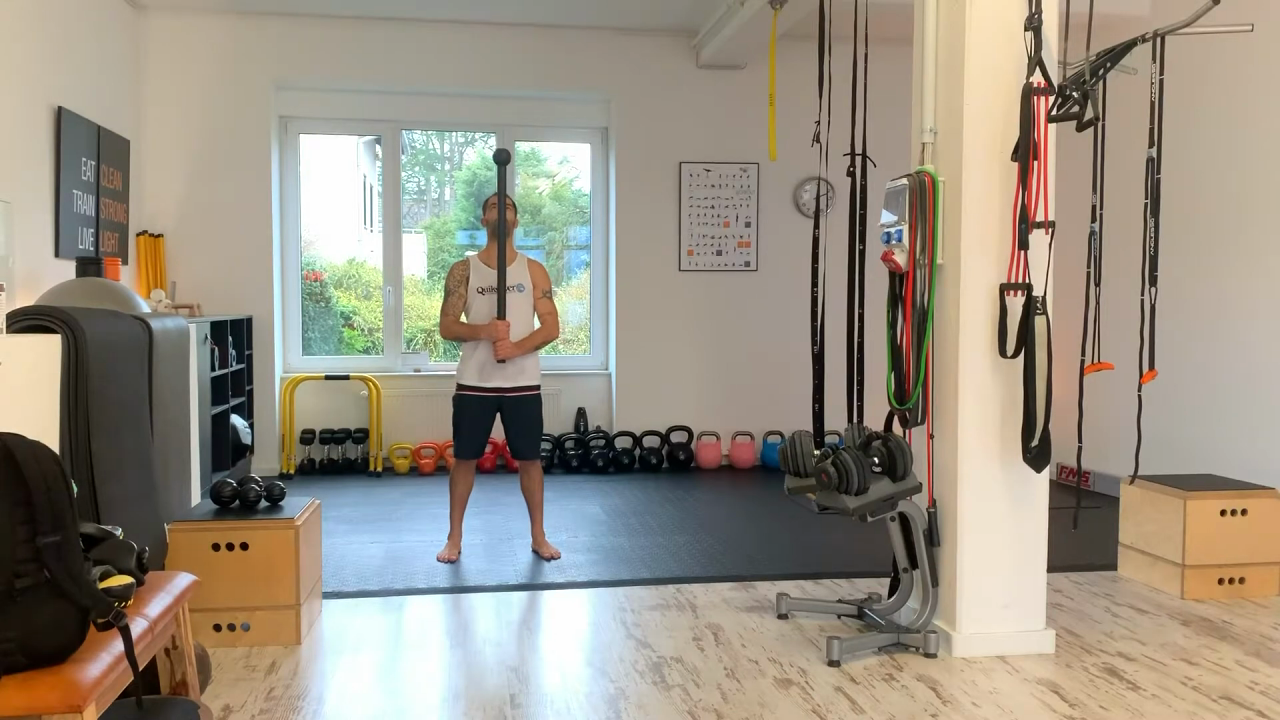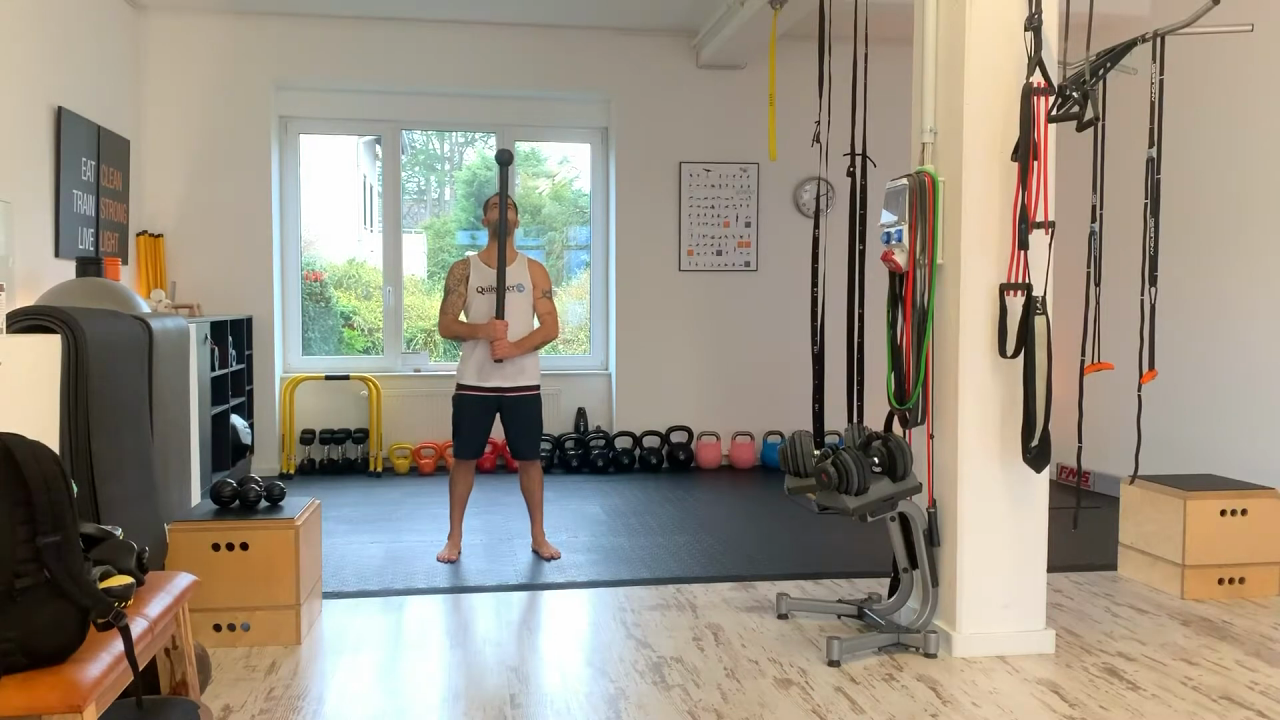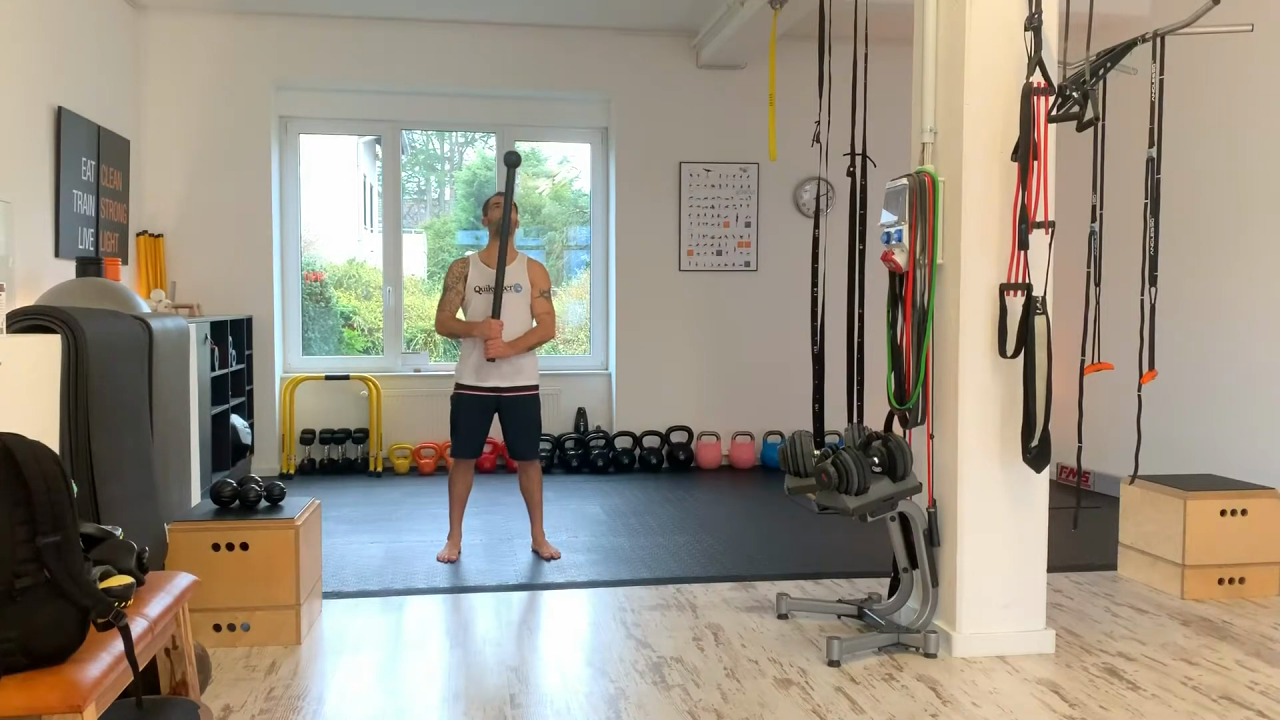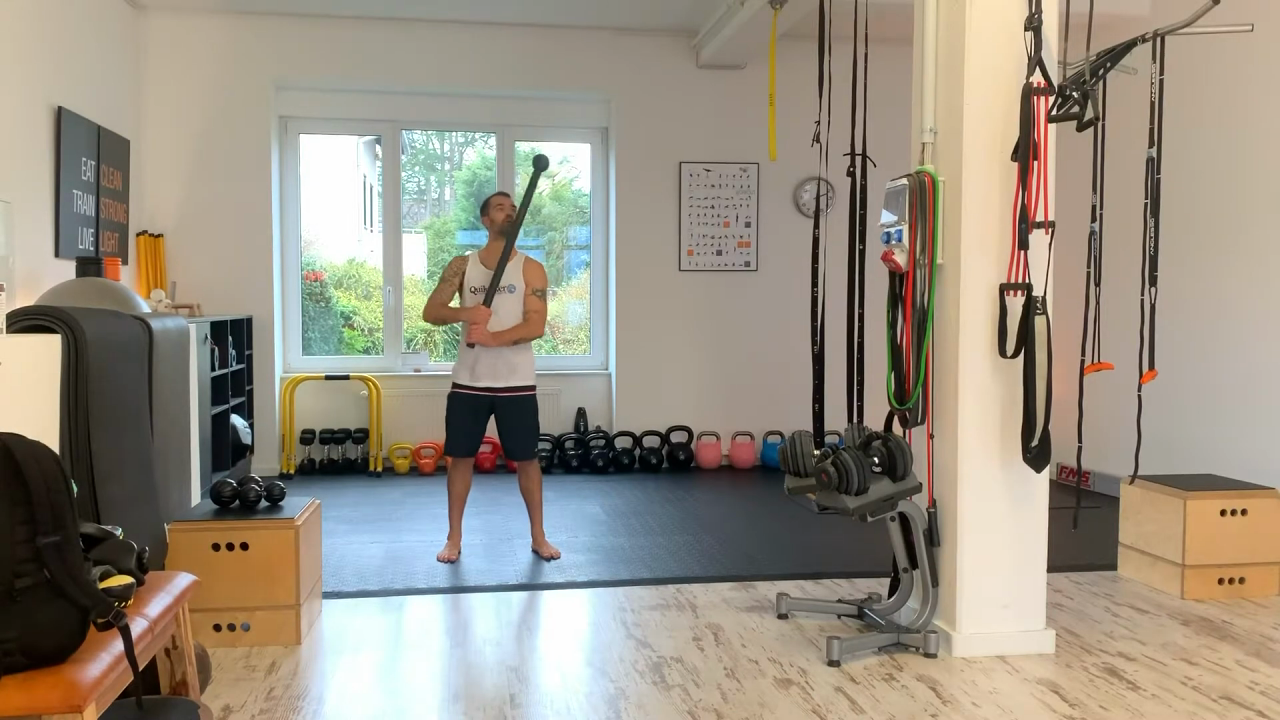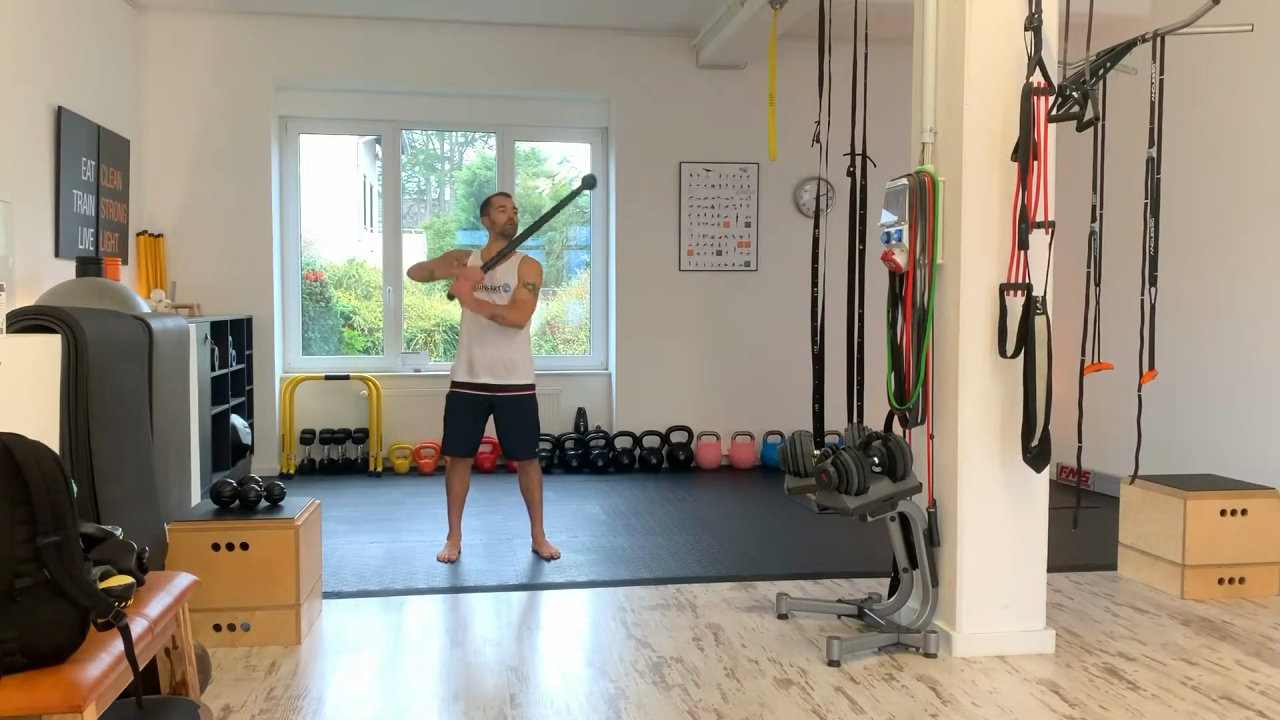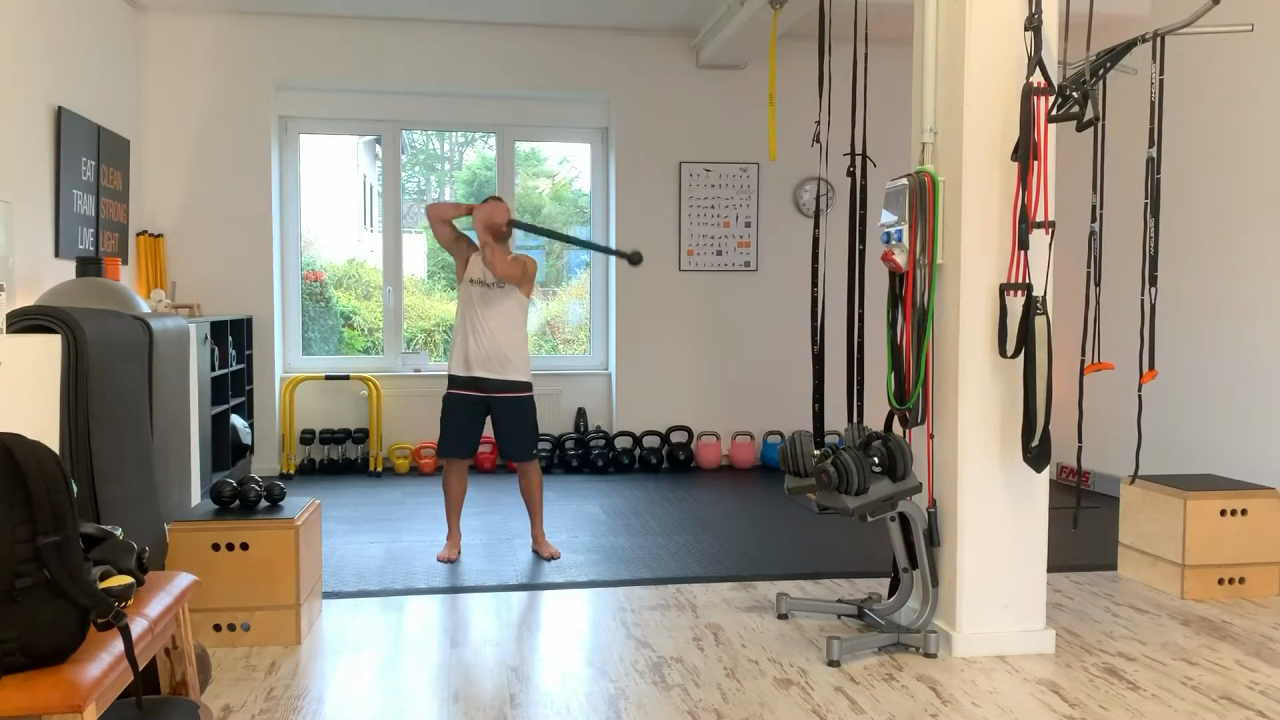
dt=0.2s
person 1, frame 1
left shoulder: (533, 270)
right shoulder: (463, 270)
left elbow: (551, 327)
right elbow: (447, 326)
left wrist: (517, 347)
right wrist: (484, 331)
left hip: (523, 383)
right hip: (474, 383)
left knee: (529, 459)
right knee: (465, 459)
left ankle: (538, 536)
right ankle: (455, 537)
person 1, frame 2
left shoulder: (534, 270)
right shoulder: (463, 269)
left elbow: (550, 327)
right elbow: (446, 325)
left wrist: (514, 348)
right wrist: (481, 330)
left hip: (522, 383)
right hip: (474, 383)
left knee: (529, 459)
right knee: (464, 459)
left ankle: (538, 536)
right ankle: (455, 537)
person 1, frame 3
left shoulder: (534, 270)
right shoulder: (463, 268)
left elbow: (547, 327)
right elbow: (442, 323)
left wrist: (508, 348)
right wrist: (477, 329)
left hip: (520, 383)
right hip: (472, 382)
left knee: (528, 459)
right knee: (463, 458)
left ankle: (538, 536)
right ankle: (454, 537)
person 1, frame 4
left shoulder: (531, 269)
right shoulder: (462, 266)
left elbow: (535, 327)
right elbow: (430, 313)
left wrist: (490, 336)
right wrist: (464, 313)
left hip: (517, 383)
right hip: (469, 382)
left knee: (526, 459)
right knee: (461, 457)
left ankle: (538, 536)
right ankle: (454, 537)
person 1, frame 5
left shoulder: (528, 267)
right shoulder: (464, 260)
left elbow: (519, 316)
right elbow: (415, 272)
left wrist: (473, 302)
right wrist: (455, 268)
left hip: (515, 383)
right hip: (468, 380)
left knee: (527, 459)
right knee: (458, 457)
left ankle: (538, 536)
right ankle: (454, 537)
person 1, frame 6
left shoulder: (524, 265)
right shoulder: (465, 257)
left elbow: (500, 268)
right elbow: (434, 212)
left wrist: (487, 228)
right wrist: (479, 210)
left hip: (511, 381)
right hip: (465, 379)
left knee: (525, 459)
right knee: (454, 459)
left ankle: (538, 536)
right ankle: (453, 537)
